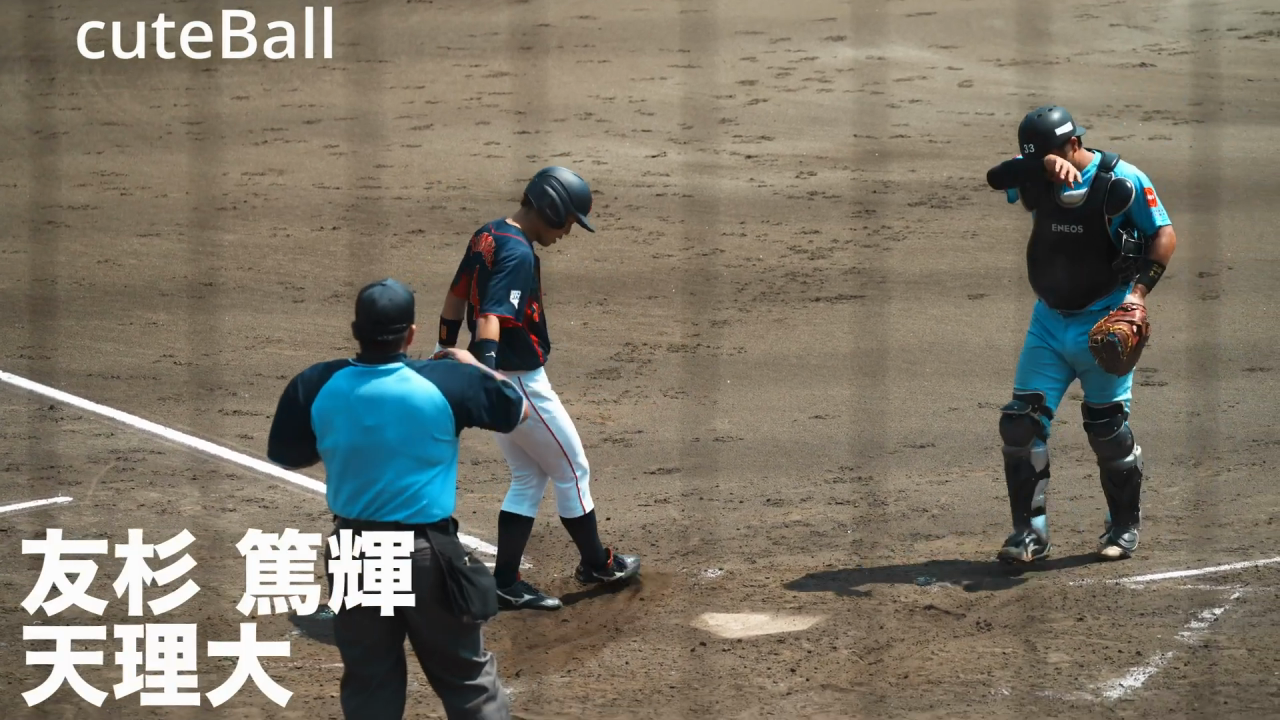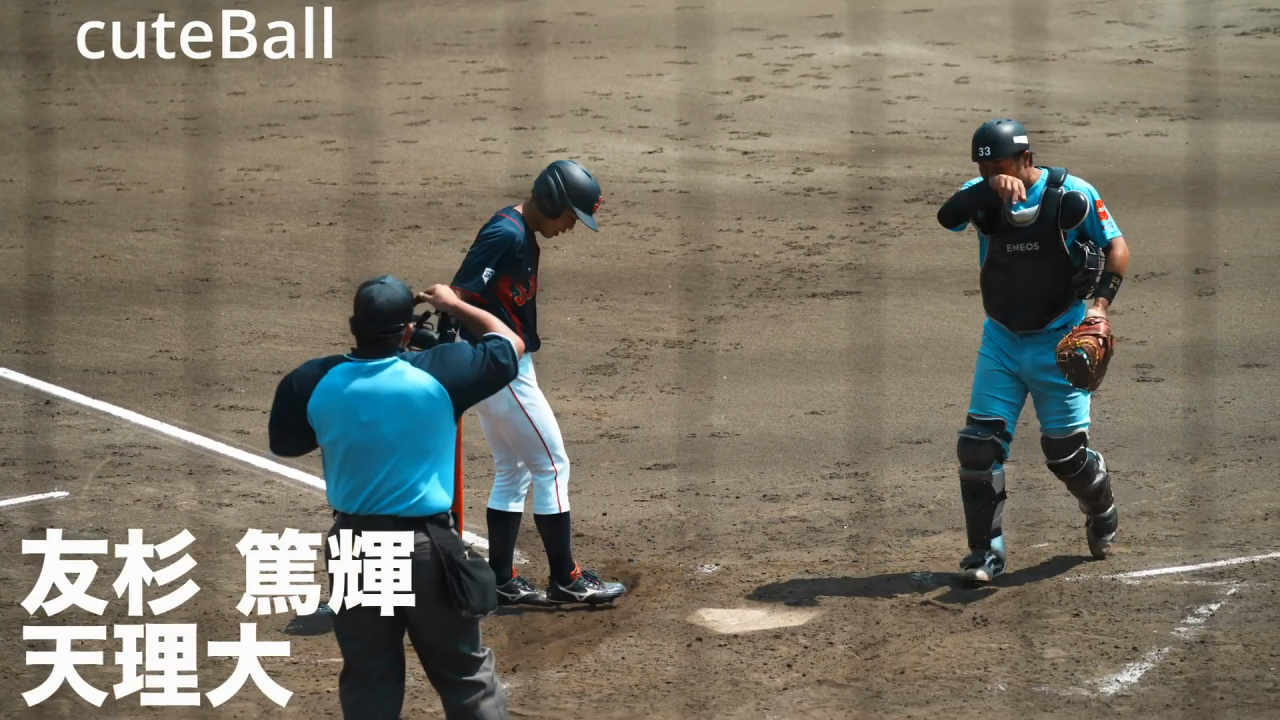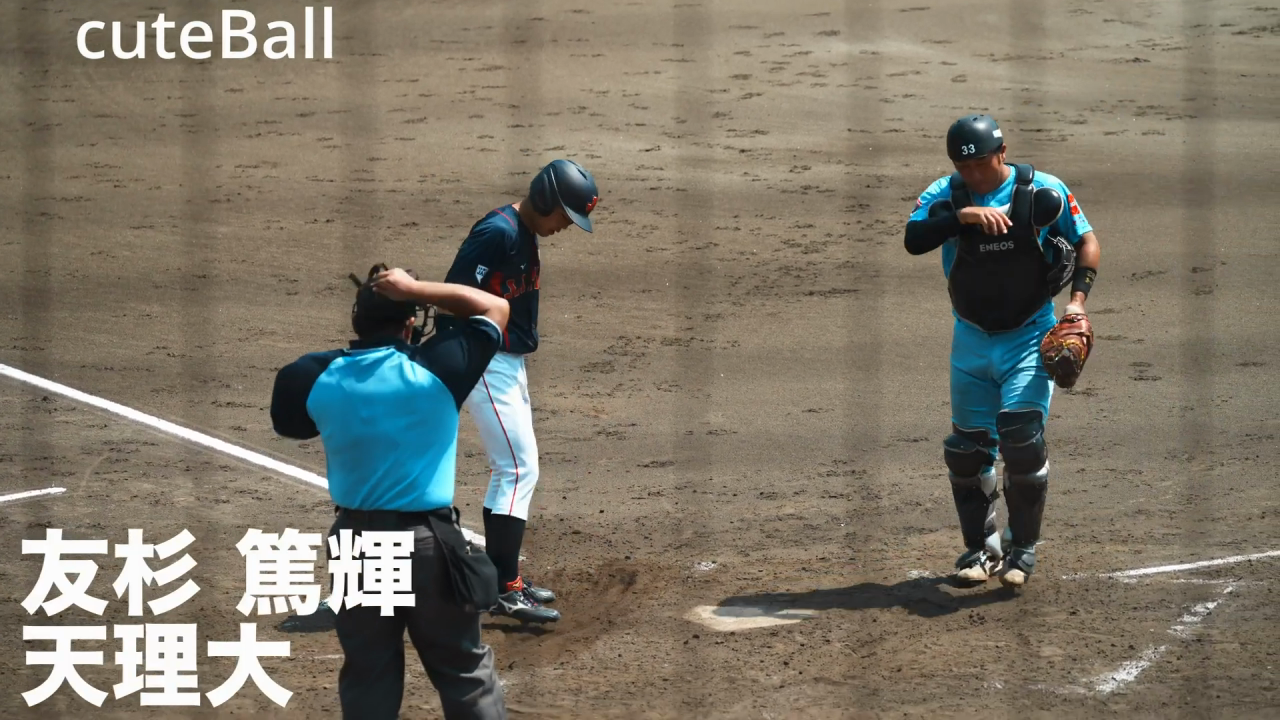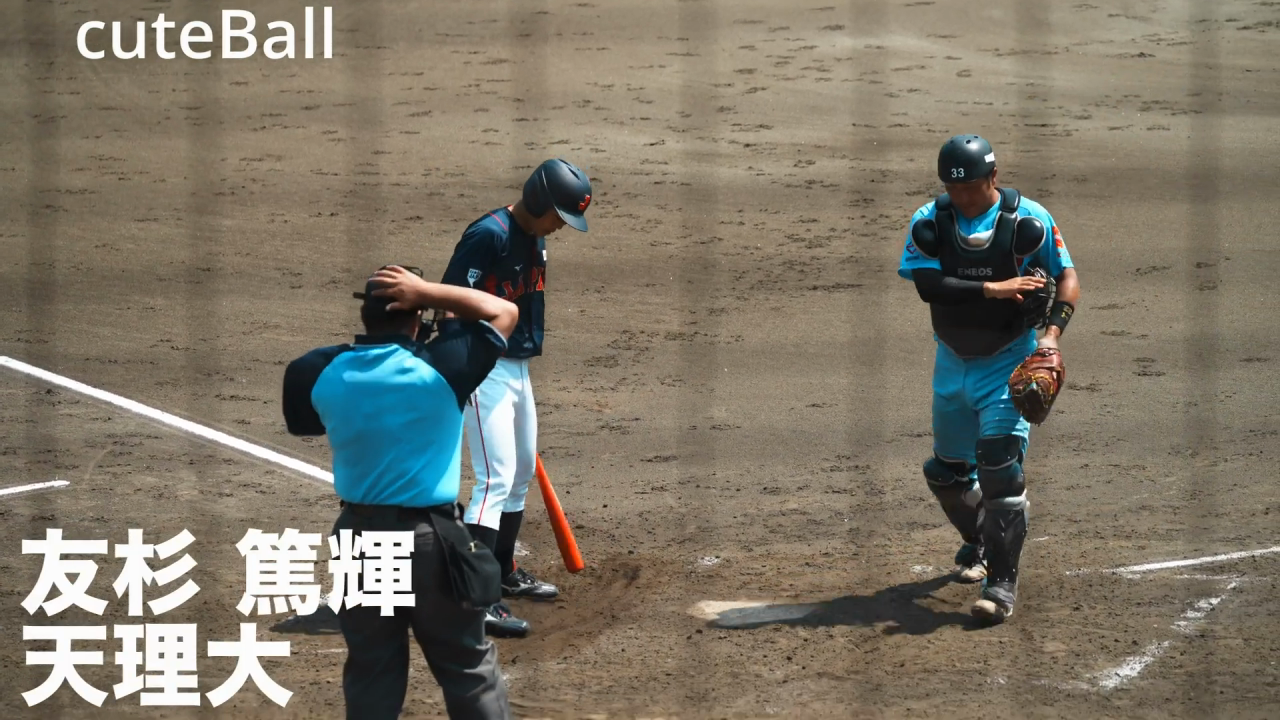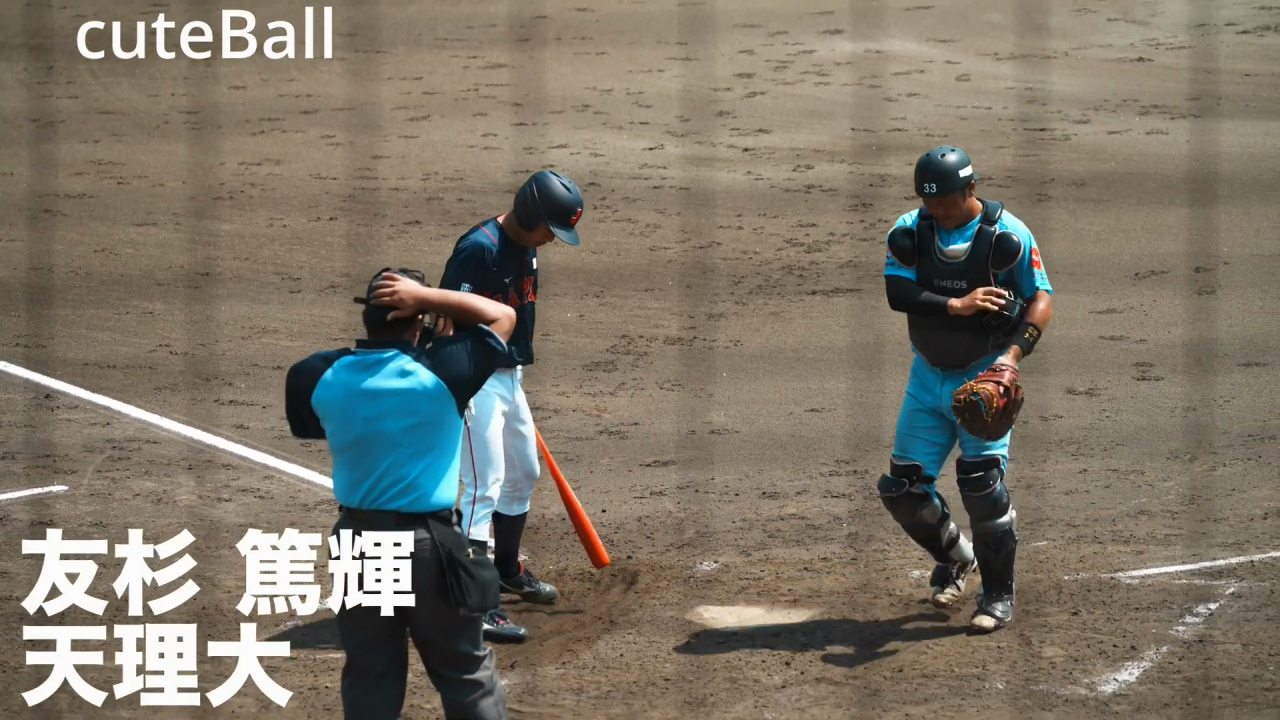
dt=0.2s
person 1, frame 1
left shoulder: (1123, 179)
right shoulder: (1035, 177)
left elbow: (1164, 236)
right elbow: (995, 177)
left wrist: (1139, 291)
right wrist: (1046, 162)
left hip: (1103, 322)
right hip: (1048, 321)
left knee: (1107, 429)
right knee: (1021, 421)
left ankle: (1124, 526)
right ankle: (1030, 531)
person 1, frame 2
left shoulder: (1074, 194)
right shoulder: (984, 197)
left elbow: (1117, 248)
right elbow: (946, 217)
left wrist: (1100, 305)
right wrist: (990, 185)
left hip: (1059, 341)
right hip: (1001, 341)
left knee: (1065, 450)
right knee: (979, 444)
left ankle: (1101, 512)
right ankle: (985, 551)
person 1, frame 3
left shoulder: (1044, 190)
right shoulder: (946, 196)
left elbow: (1087, 242)
right elbow: (913, 242)
left wrist: (1079, 298)
right wrist: (961, 215)
left hip: (1029, 338)
right hip: (971, 341)
left knee: (1021, 438)
right knee: (968, 450)
left ankle: (1022, 544)
right ankle: (983, 546)
person 1, frame 4
left shoulder: (1030, 218)
right shoulder: (928, 220)
left elbow: (1066, 276)
right elbow: (924, 283)
left wrist: (1053, 333)
right wrist: (989, 289)
left hip: (1008, 364)
right hip: (952, 365)
left knee: (1001, 467)
right knee: (949, 474)
left ankle: (1001, 586)
right ankle: (978, 541)
person 1, frame 5
left shoulder: (1008, 233)
right shoulder: (908, 230)
left elbow: (1040, 298)
right elbow: (898, 295)
left wrist: (1013, 354)
right wrist: (956, 304)
left hip: (984, 375)
right hip: (928, 377)
left knee: (982, 484)
right knee: (903, 487)
left ankle: (998, 596)
right ankle: (954, 553)
person 2, frame 1
left shoulder: (489, 236)
right shoulder: (517, 254)
left elbow: (455, 296)
right elbow: (488, 319)
left wrist: (451, 353)
left hip: (494, 377)
right hip: (518, 382)
left knee: (528, 477)
right knee: (571, 471)
left ankle: (506, 583)
right ankle: (599, 564)
person 2, frame 2
left shoulder: (519, 229)
right shoulder: (507, 234)
left elbow: (475, 290)
right elbow: (460, 294)
left knee: (514, 472)
right knee: (552, 466)
left ankle: (501, 580)
right ankle: (567, 578)
person 2, frame 3
left shoulder: (528, 233)
right shoulder: (496, 231)
left hip: (511, 366)
right hip: (488, 367)
left knee: (518, 472)
right knee: (519, 472)
left ankle: (501, 576)
right ankle: (503, 589)
person 2, frame 4
left shoulder: (534, 236)
right shoulder: (488, 233)
left hip: (519, 369)
right hip: (486, 372)
left knee: (521, 473)
right knee: (496, 479)
left ankle: (503, 572)
person 2, frame 5
left shoulder: (524, 244)
right shoulder: (480, 246)
right elbow: (446, 313)
left hip: (511, 377)
right hip: (478, 382)
left knee: (523, 473)
right knee: (483, 490)
left ankle: (508, 570)
person 3, frame 1
left shoulder: (315, 387)
right shoulder: (448, 383)
left elbow: (288, 458)
right elbow: (517, 411)
right wrist: (471, 365)
right hip: (428, 554)
left knee: (368, 680)
right knee: (466, 676)
person 3, frame 2
left shoulder: (311, 382)
right shoulder: (439, 374)
left elbow: (285, 444)
right elbow: (512, 345)
right wrist: (453, 305)
right hip: (425, 548)
left knee: (367, 673)
right knee: (463, 669)
person 3, frame 3
left shoulder: (312, 376)
right shoulder: (436, 368)
left elbow: (289, 425)
right elbow: (497, 307)
right wrist: (418, 289)
left hip: (356, 540)
right hip: (428, 541)
left knee: (367, 669)
right knee: (463, 666)
person 3, frame 4
left shoulder: (318, 372)
right shoulder: (440, 366)
left elbow: (302, 424)
right elbow: (504, 312)
right wrist: (426, 291)
left hip: (359, 535)
right hip: (431, 538)
left knee: (370, 664)
right knee: (466, 662)
person 3, frame 5
left shoulder: (320, 376)
right shoulder: (441, 372)
right elbow: (503, 316)
right wrist: (425, 296)
left hip: (357, 541)
right hip: (429, 543)
left knee: (369, 671)
right knee: (464, 669)
